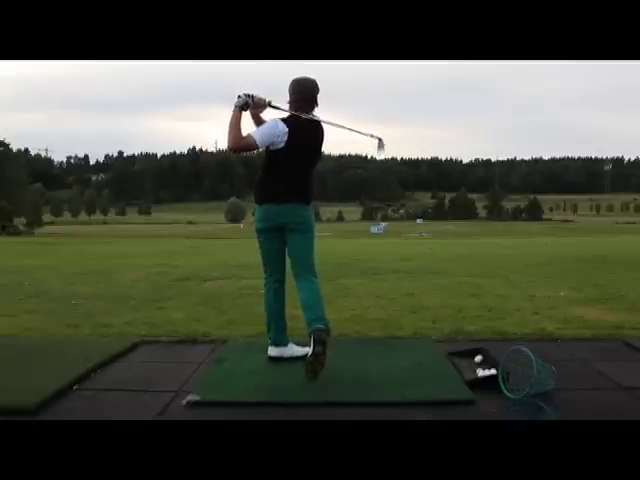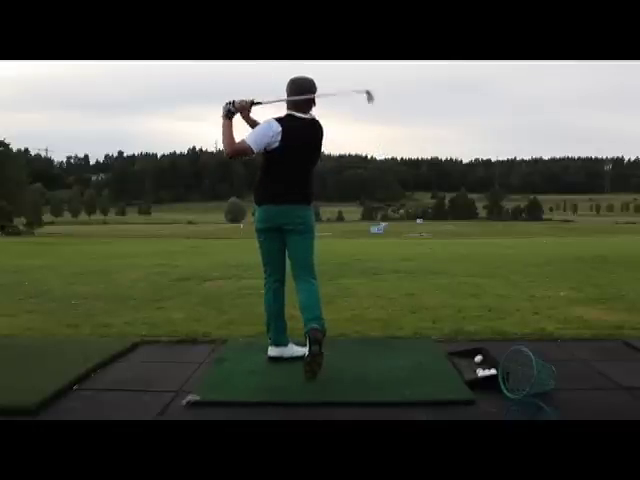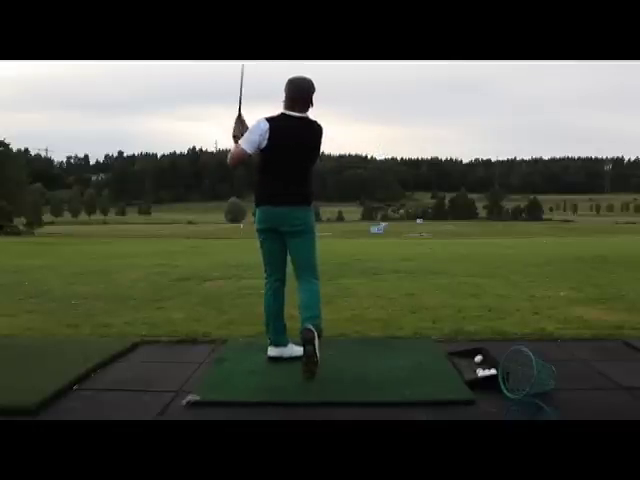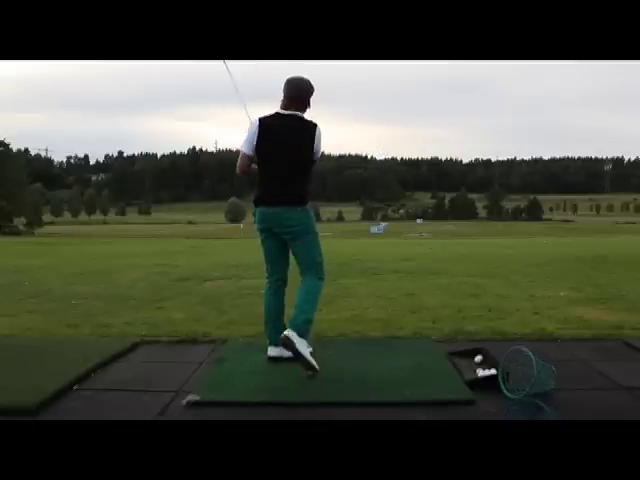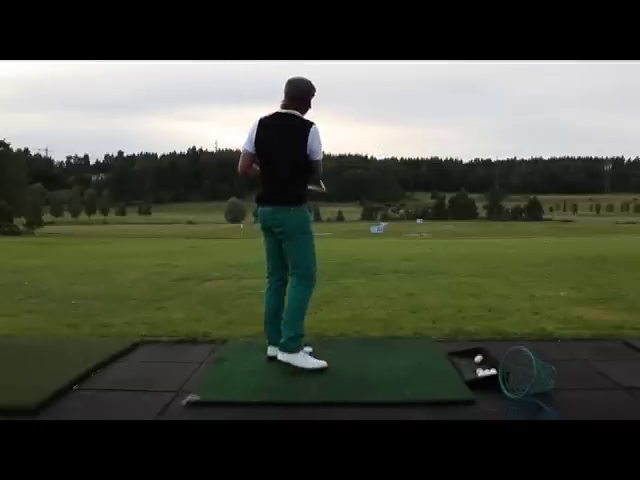
dt=0.2s
person 1, frame 1
left shoulder: (281, 127)
right shoulder: (317, 130)
left elbow: (235, 144)
left wrist: (238, 109)
right wrist: (256, 116)
left hip: (268, 210)
right hip: (299, 211)
left knee: (274, 278)
right knee: (306, 275)
left ankle: (278, 343)
right ankle: (318, 328)
person 1, frame 2
left shoulder: (276, 127)
right shoulder: (316, 130)
left elbow: (232, 151)
left wrist: (227, 118)
right wrist: (247, 118)
left hip: (268, 211)
right hip: (299, 211)
left knee: (273, 278)
right knee: (305, 276)
left ankle: (277, 343)
right ankle: (314, 328)
person 1, frame 3
left shoulder: (266, 126)
right shoulder: (316, 131)
left elbow: (233, 160)
left wrist: (238, 138)
right wrist: (249, 132)
left hip: (267, 211)
right hip: (299, 211)
left knee: (274, 279)
right knee: (307, 277)
left ankle: (277, 343)
right ankle: (310, 327)
person 1, frame 4
left shoulder: (261, 126)
right shoulder: (312, 130)
left elbow: (242, 168)
left hip: (265, 211)
right hip: (295, 211)
left knee: (275, 278)
right knee: (313, 273)
left ankle: (276, 342)
right ankle: (296, 332)
person 1, frame 5
left shoulder: (261, 125)
right shoulder: (309, 129)
left elbow: (243, 168)
right elbow: (316, 173)
left hip: (267, 209)
right hip: (292, 210)
left knee: (276, 278)
right knee: (303, 277)
left ankle: (276, 343)
right ankle: (291, 348)
